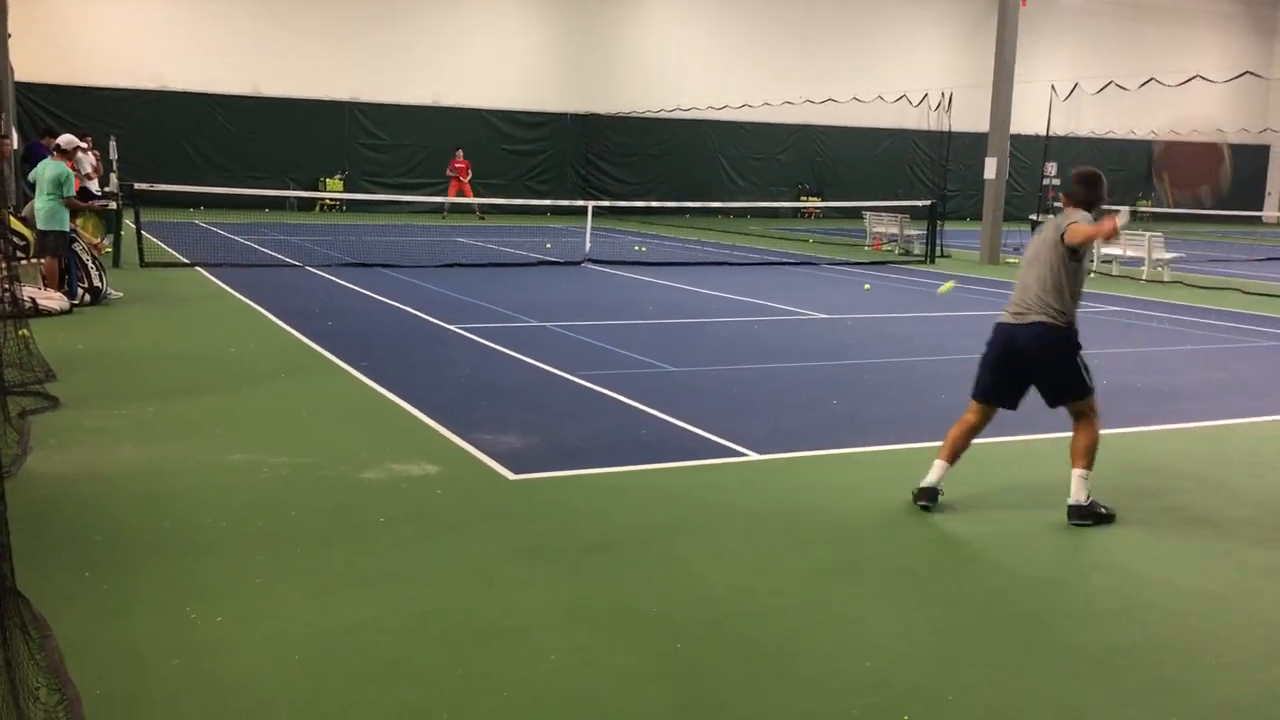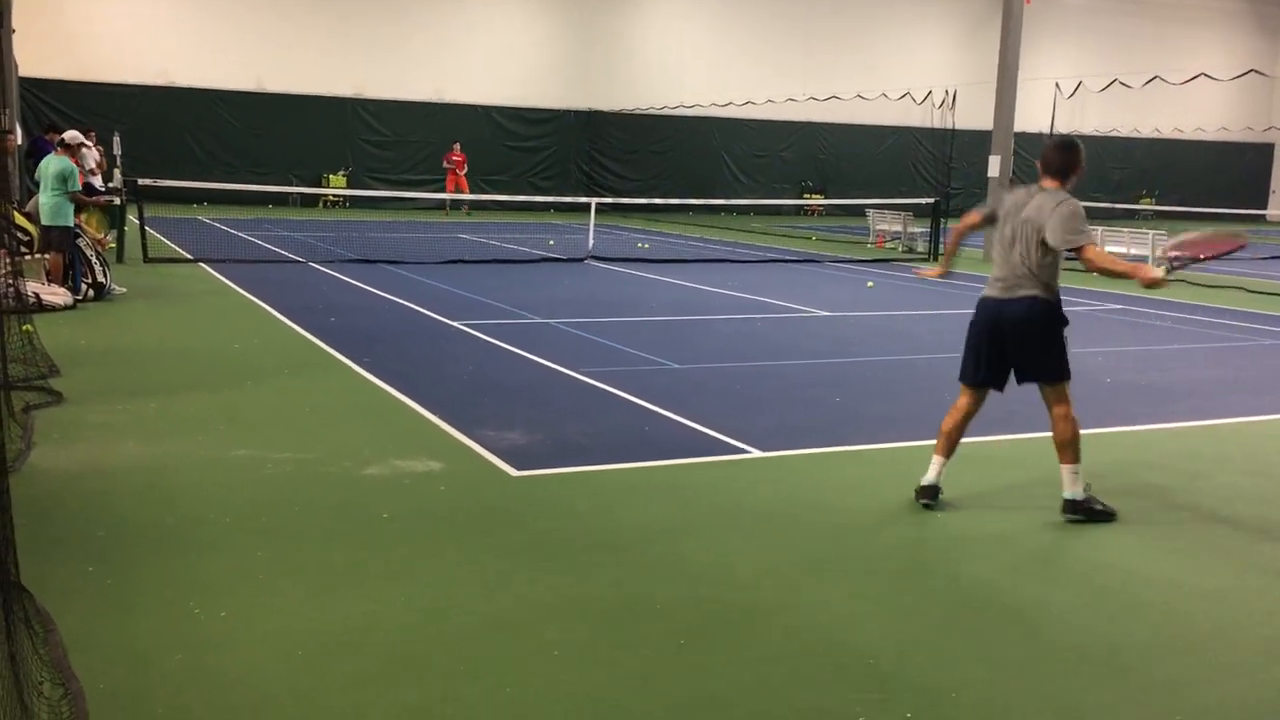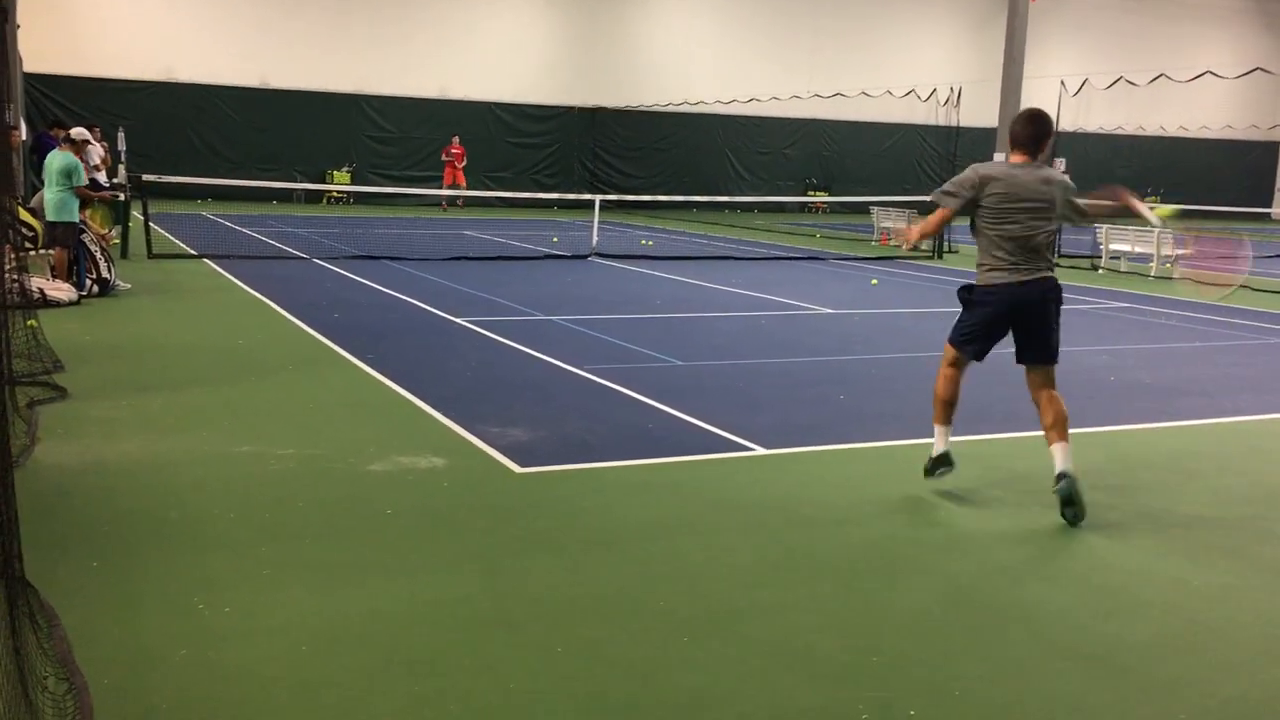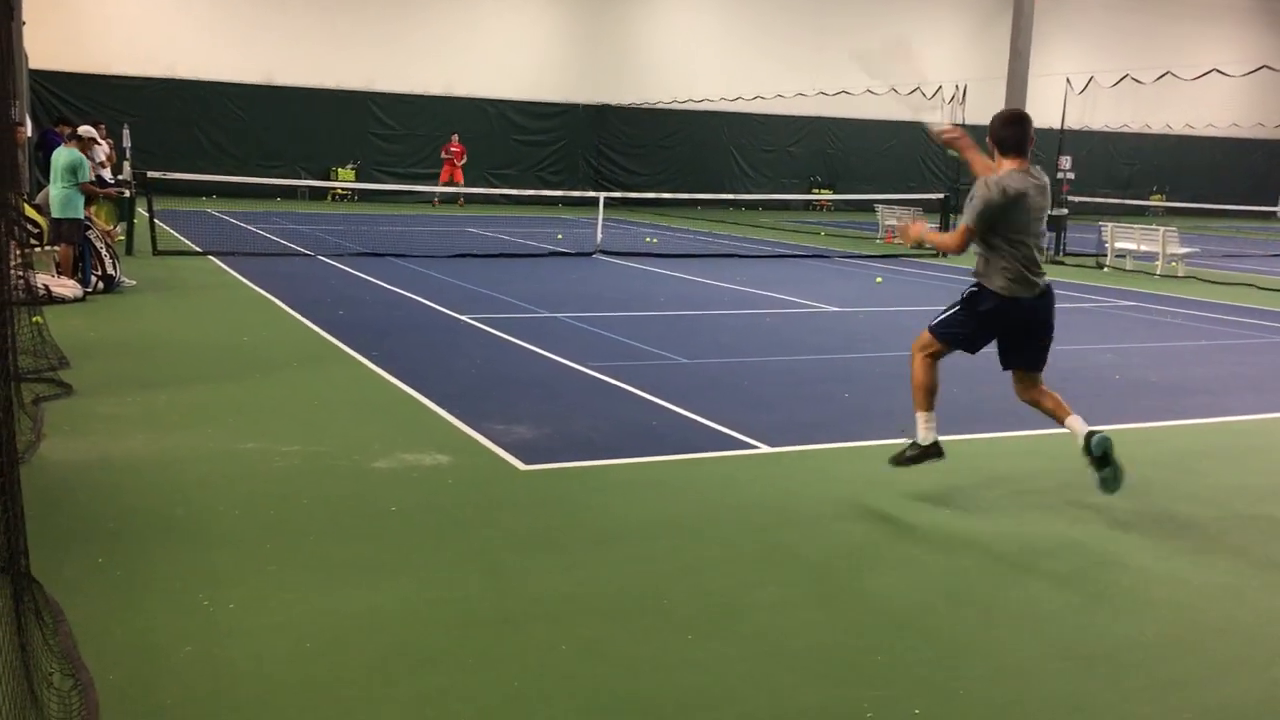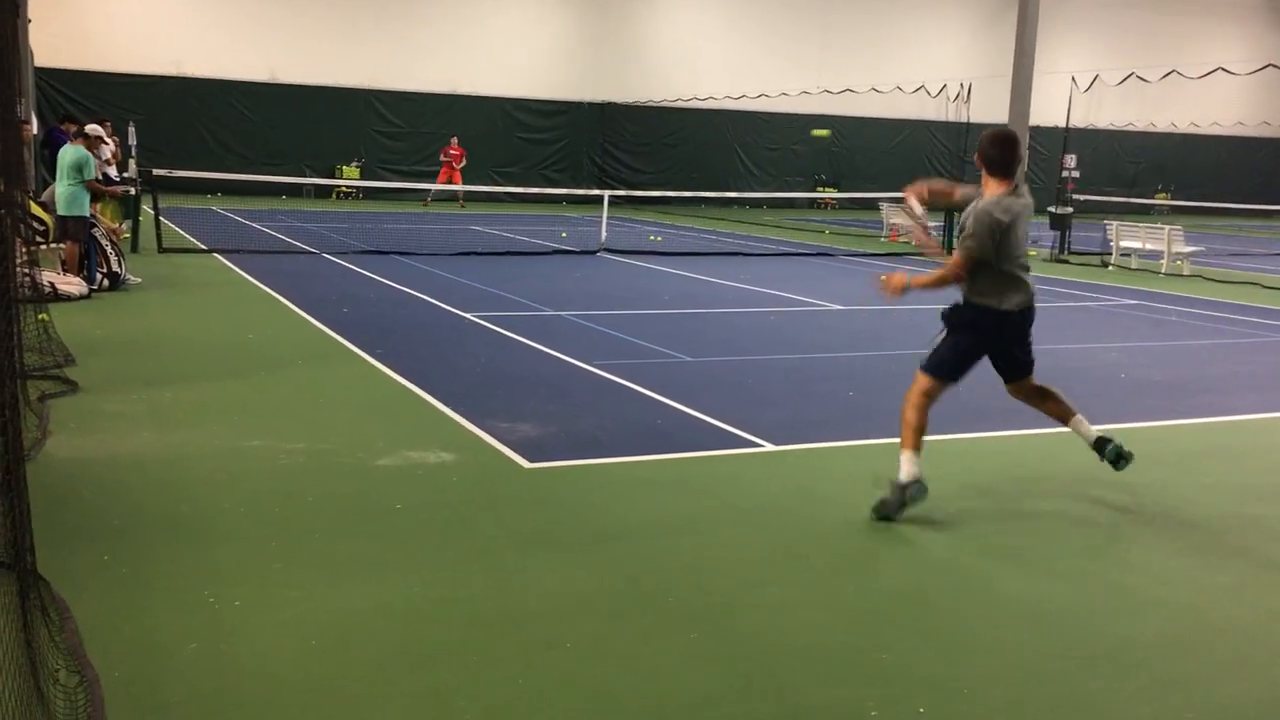
dt=0.1s
person 1, frame 1
left shoulder: (1054, 224)
right shoulder: (1080, 220)
right elbow: (1074, 238)
right wrist: (1104, 229)
left hip: (1008, 333)
right hip: (1047, 336)
left knee: (975, 418)
right knee: (1085, 416)
left ankle: (929, 485)
right ankle: (1079, 501)
person 1, frame 2
left shoulder: (1012, 197)
right shoulder: (1067, 208)
left elbow: (964, 225)
right elbow: (1090, 257)
left wrist: (944, 264)
right wrist: (1137, 271)
left hip: (992, 307)
right hip: (1035, 309)
left knee: (968, 400)
right knee: (1059, 404)
left ankle: (930, 481)
right ankle: (1074, 496)
person 1, frame 3
left shoulder: (981, 175)
right shoulder: (1058, 184)
left elbow: (934, 225)
right elbow: (1086, 210)
left wrist: (914, 234)
right wrist: (1124, 202)
left hip: (999, 293)
right hip: (1042, 293)
left knee: (950, 363)
right knee: (1044, 388)
left ankle: (941, 451)
right ankle: (1063, 475)
person 1, frame 4
left shoulder: (992, 189)
right shoulder: (1037, 181)
left elbow: (956, 245)
left wrist: (921, 234)
right wrist: (963, 143)
left hip: (995, 296)
right hip: (1034, 299)
left knee: (924, 350)
right knee: (1031, 389)
left ankle: (925, 441)
right ankle: (1088, 438)
person 1, frame 5
left shoulder: (985, 212)
right shoulder: (1016, 194)
left elbow: (955, 273)
right elbow: (958, 194)
left wrist: (908, 283)
right wrist: (926, 189)
left hip: (985, 317)
right hip: (1016, 312)
left knee: (920, 393)
right knee: (1024, 387)
left ankle: (907, 481)
right ankle: (1097, 438)
